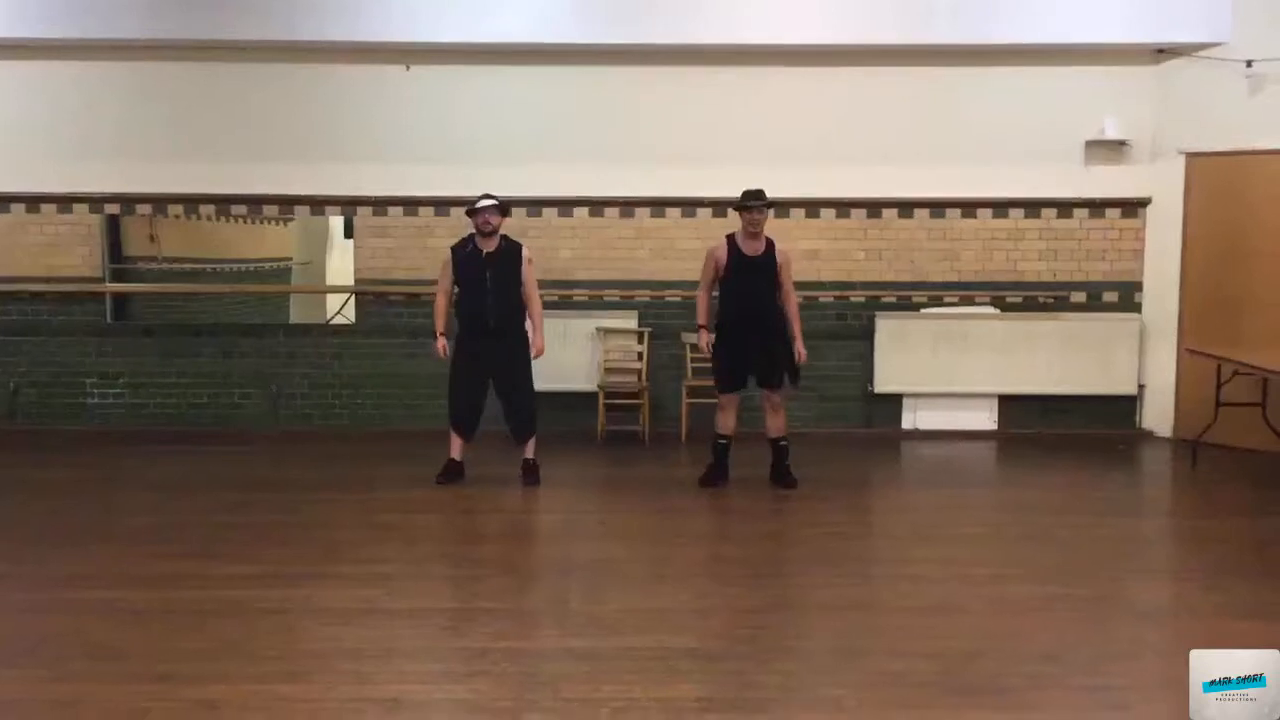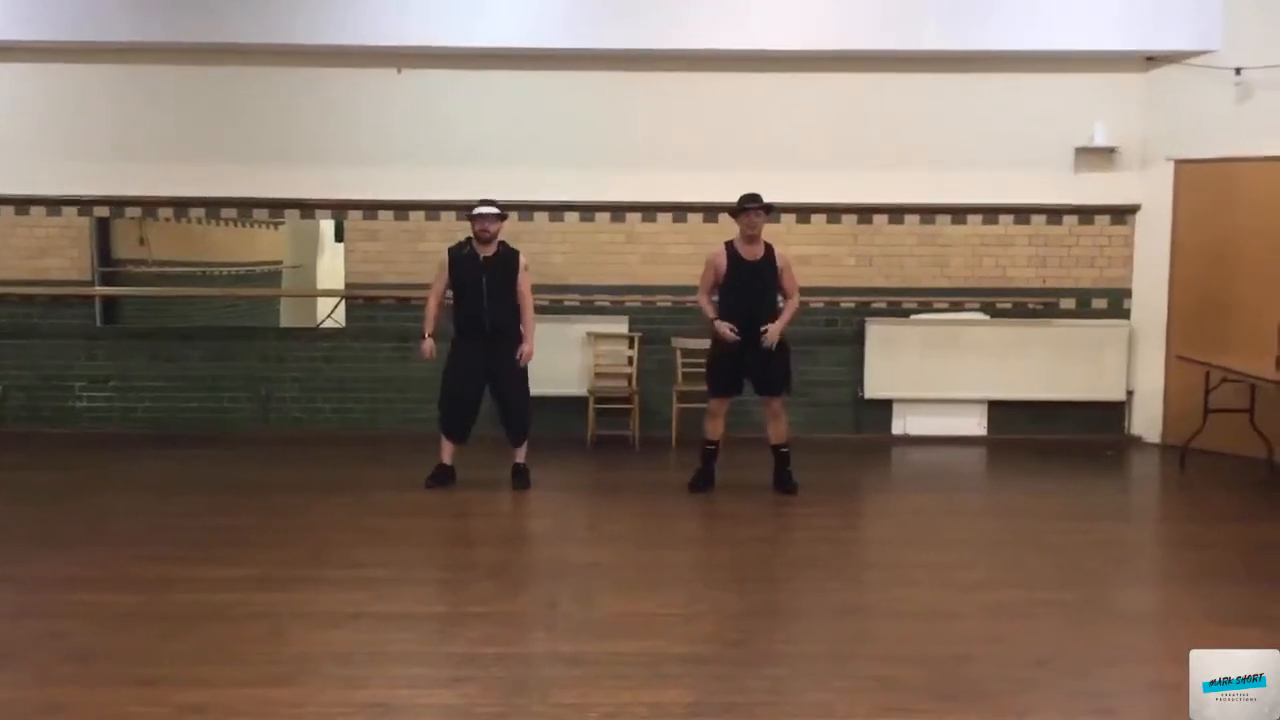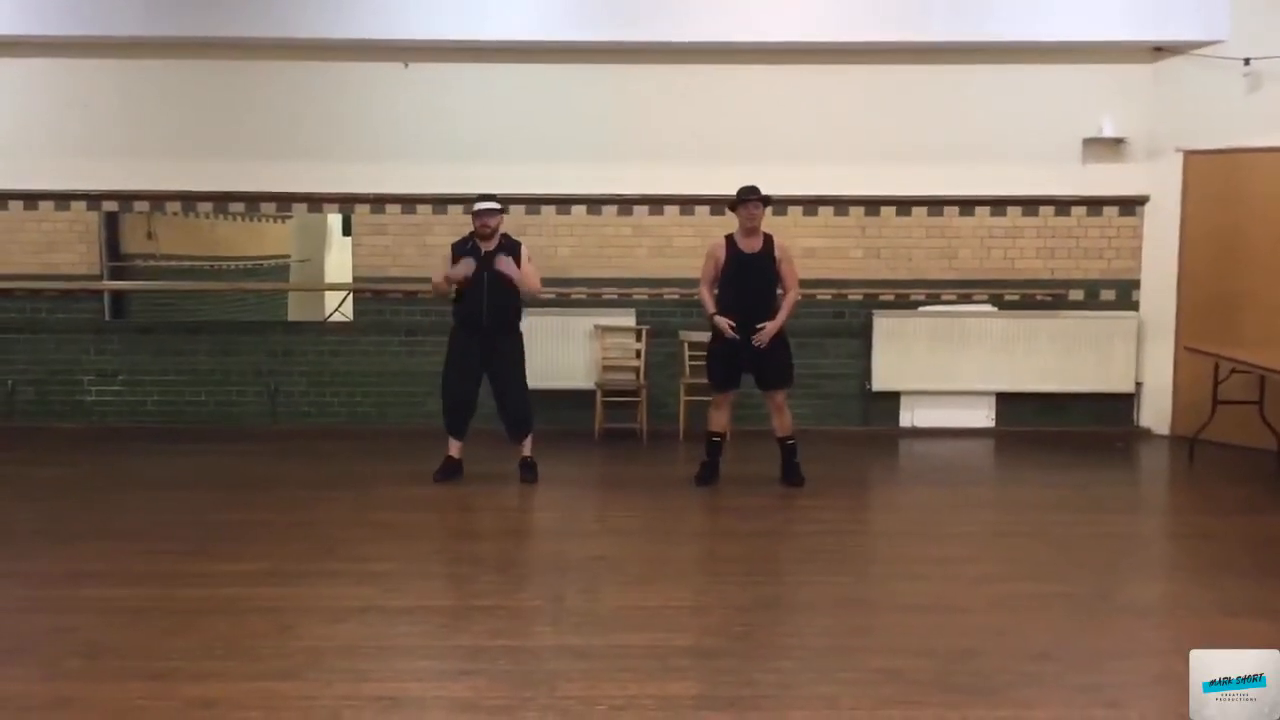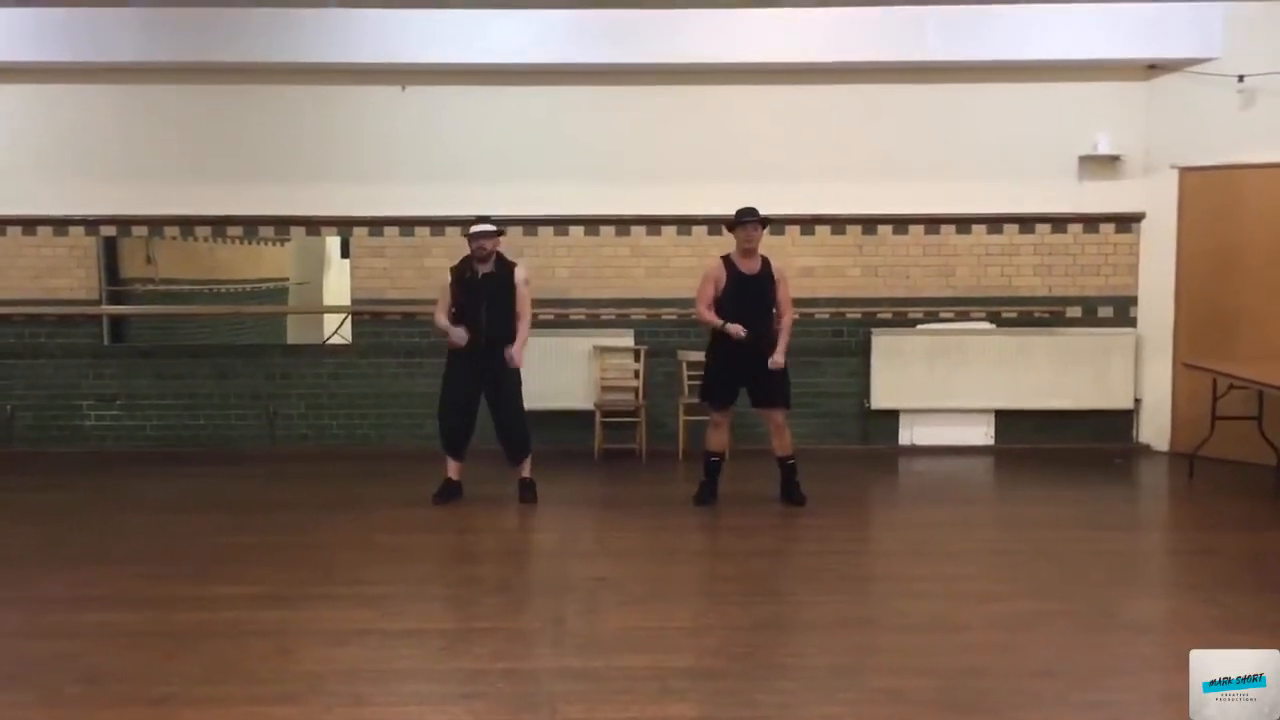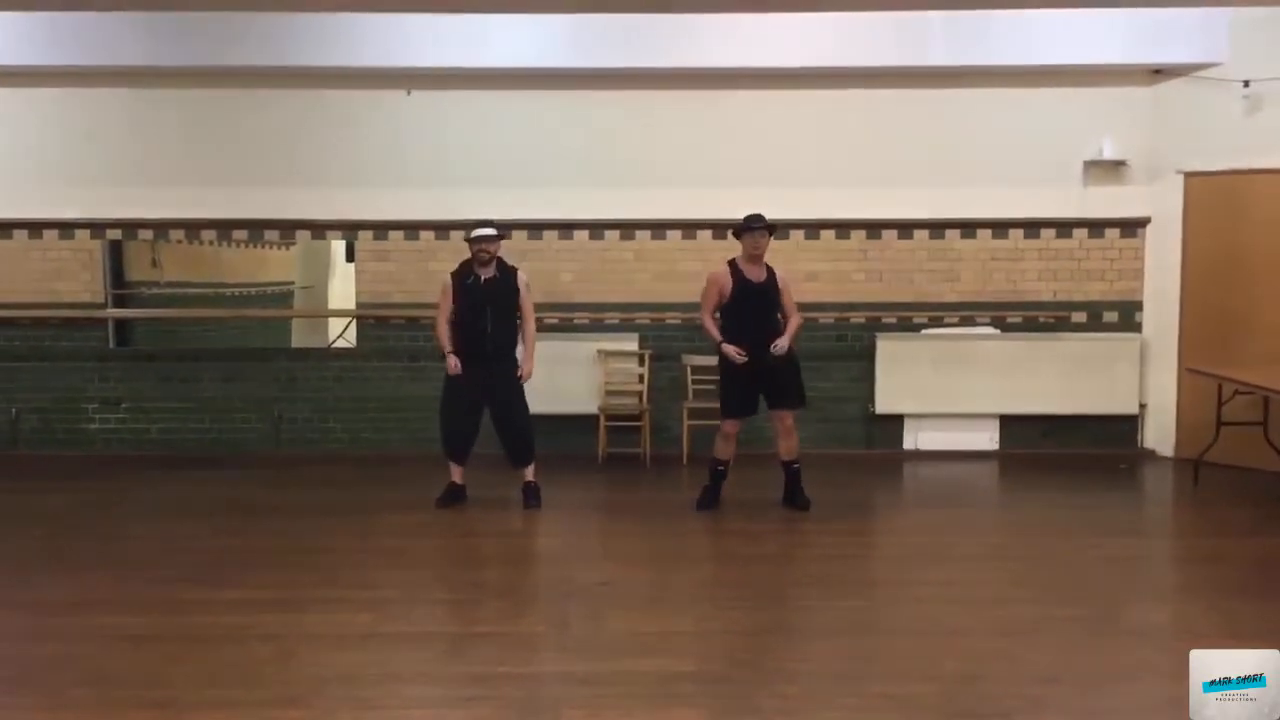
dt=1s
person 1, frame 1
left shoulder: (778, 253)
right shoulder: (720, 250)
left elbow: (788, 296)
right elbow: (704, 290)
left wrist: (797, 337)
right wrist: (703, 328)
left hip: (770, 335)
right hip: (730, 336)
left knee: (774, 400)
right knee: (726, 400)
left ankle: (780, 466)
right ankle: (719, 466)
person 1, frame 2
left shoulder: (777, 257)
right shoulder: (719, 256)
left elbow: (793, 297)
right elbow: (704, 294)
left wrist: (779, 325)
right wrist: (715, 321)
left hip: (767, 341)
right hip: (729, 340)
left knee: (775, 405)
right knee: (716, 405)
left ankle: (782, 472)
right ankle: (706, 470)
person 1, frame 3
left shoulder: (777, 248)
right shoulder: (720, 248)
left elbow: (792, 290)
right elbow: (705, 287)
left wrist: (776, 323)
right wrist: (714, 316)
left hip: (767, 333)
right hip: (728, 333)
left knee: (777, 398)
right knee: (721, 397)
left ankle: (790, 464)
right ankle: (711, 463)
person 1, frame 4
left shoulder: (773, 271)
right shoulder: (718, 269)
left elbow: (786, 312)
right elbow: (701, 309)
left wrist: (780, 350)
right wrist: (724, 326)
left hip: (764, 355)
right hip: (725, 354)
left knee: (777, 419)
right knee: (718, 418)
left ankle: (790, 484)
right ankle: (709, 483)
person 1, frame 5
left shoulder: (776, 277)
right shoulder: (723, 274)
left elbow: (792, 315)
right elbow: (706, 314)
left wrist: (786, 338)
right wrist: (722, 344)
left hip: (776, 358)
right hip: (738, 361)
left knee: (786, 422)
right knee: (729, 427)
left ankle: (793, 489)
right ankle: (713, 488)
person 2, frame 1
left shoulder: (519, 253)
right shoulder: (457, 254)
left elbow: (531, 296)
right elbow: (443, 295)
left wrist: (537, 333)
right wrist: (440, 333)
left hip: (511, 341)
right hip: (470, 341)
left knee: (520, 401)
right knee: (462, 401)
left ankle: (529, 462)
right ankle: (455, 462)
person 2, frame 2
left shoulder: (515, 259)
right shoulder: (453, 257)
left elbow: (525, 302)
right elbow: (435, 297)
left wrist: (528, 340)
right wrist: (428, 334)
left hip: (507, 344)
right hip: (467, 344)
left knee: (515, 405)
right knee: (454, 403)
left ankle: (520, 466)
right ankle: (445, 466)
person 2, frame 3
left shoulder: (517, 251)
right shoulder: (458, 250)
left elbow: (535, 288)
right elbow: (438, 288)
left wrist: (513, 272)
right wrist: (450, 277)
left hip: (506, 337)
right hip: (466, 337)
left knee: (514, 397)
right knee: (456, 396)
left ankle: (527, 459)
right ankle: (453, 460)
person 2, frame 4
left shoulder: (514, 272)
right shoulder: (455, 274)
left elbow: (525, 313)
right elbow: (439, 313)
left wrist: (518, 346)
right wrist: (450, 329)
left hip: (501, 359)
right hip: (462, 359)
left knee: (512, 419)
right knee: (453, 418)
left ankle: (526, 479)
right ankle: (452, 481)
person 2, frame 5
left shoulder: (515, 278)
right shoulder: (455, 280)
left elbow: (528, 319)
right elbow: (443, 320)
left wrist: (528, 358)
right wrist: (449, 353)
left hip: (504, 365)
right hip: (465, 365)
left knee: (516, 424)
right knee: (456, 424)
left ankle: (530, 484)
right ankle: (456, 485)
